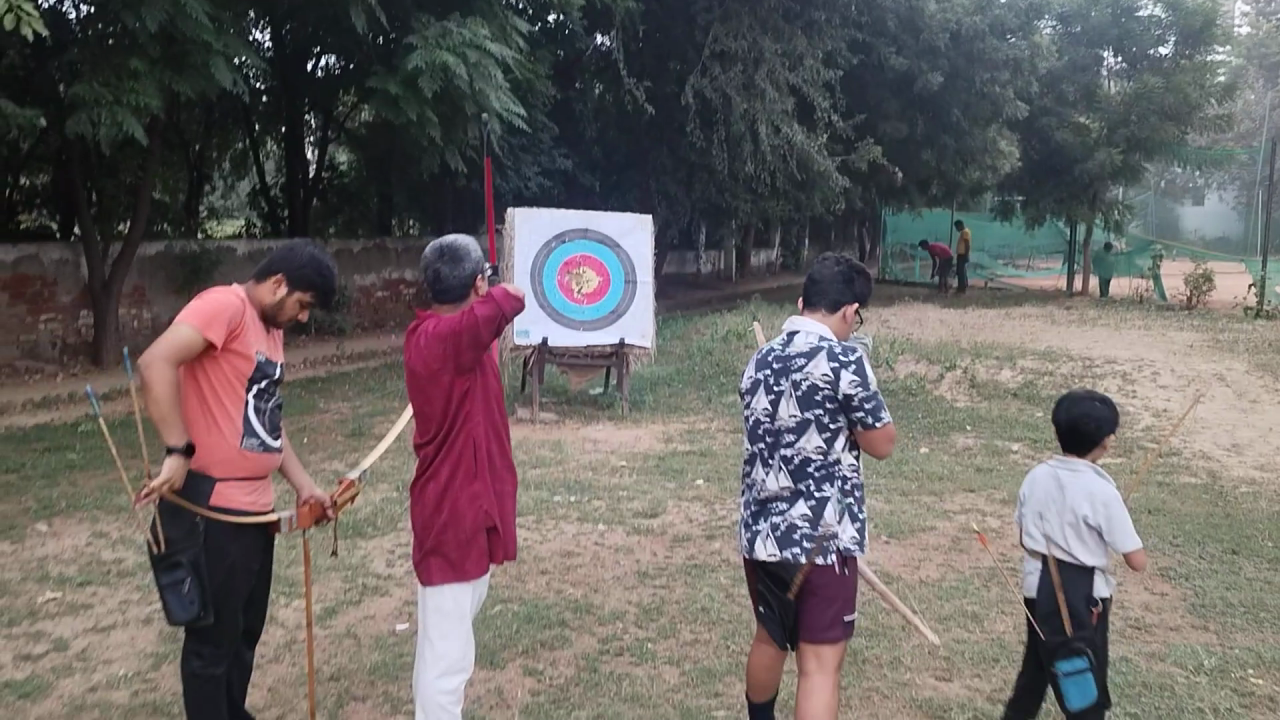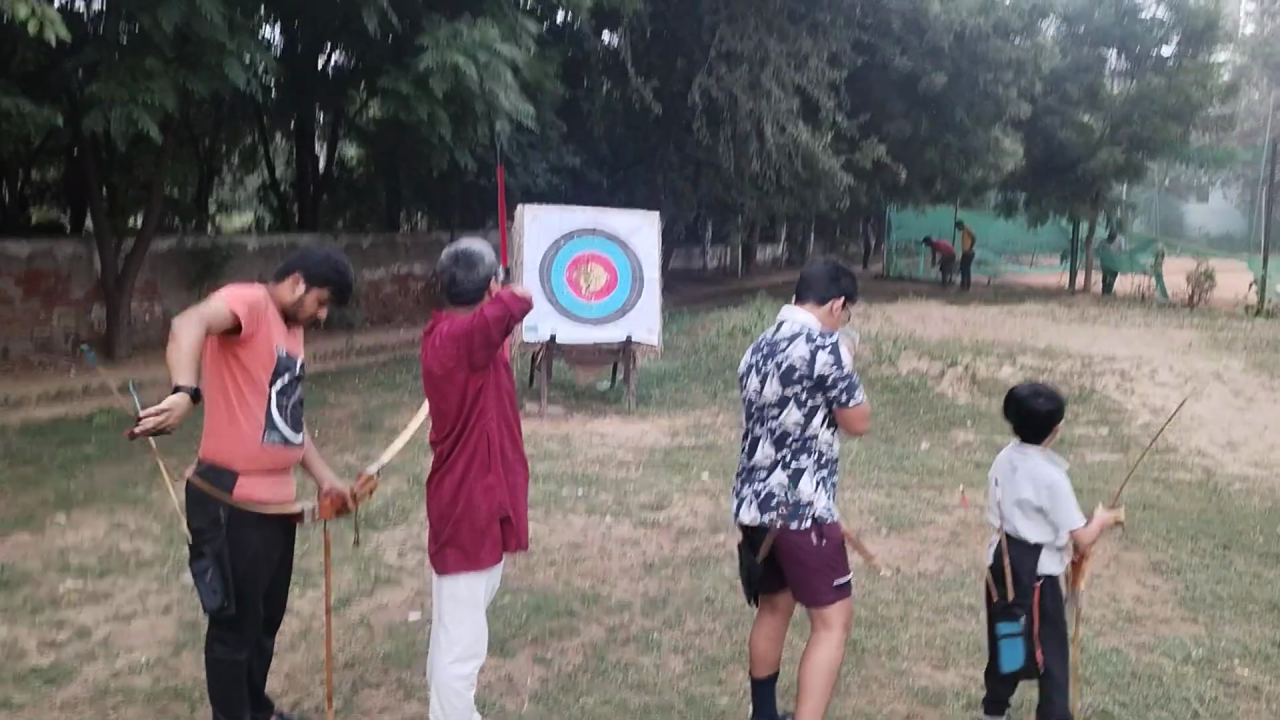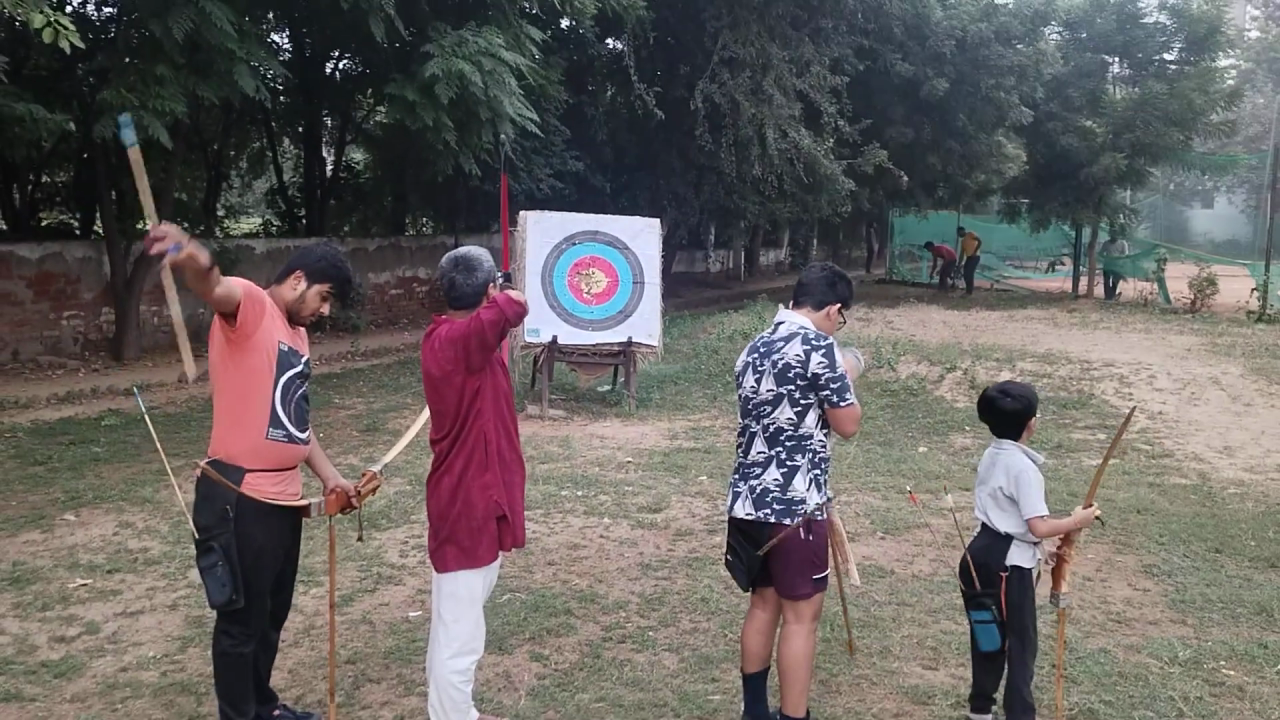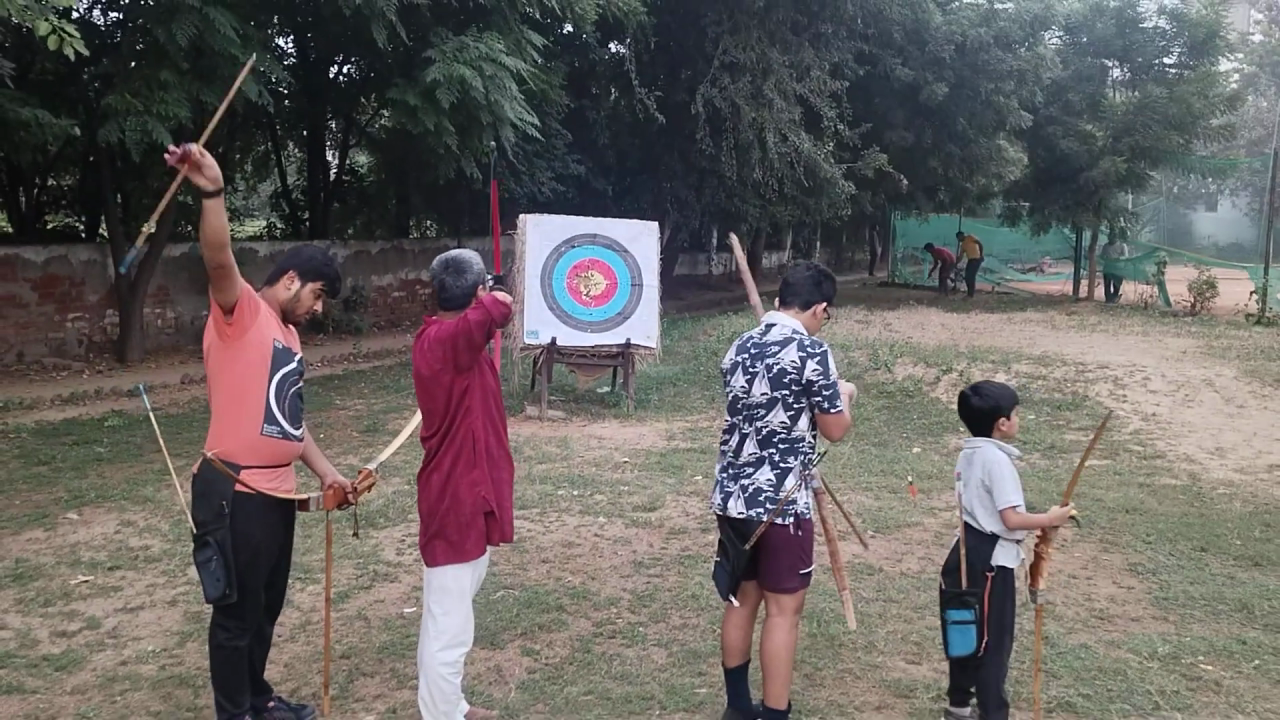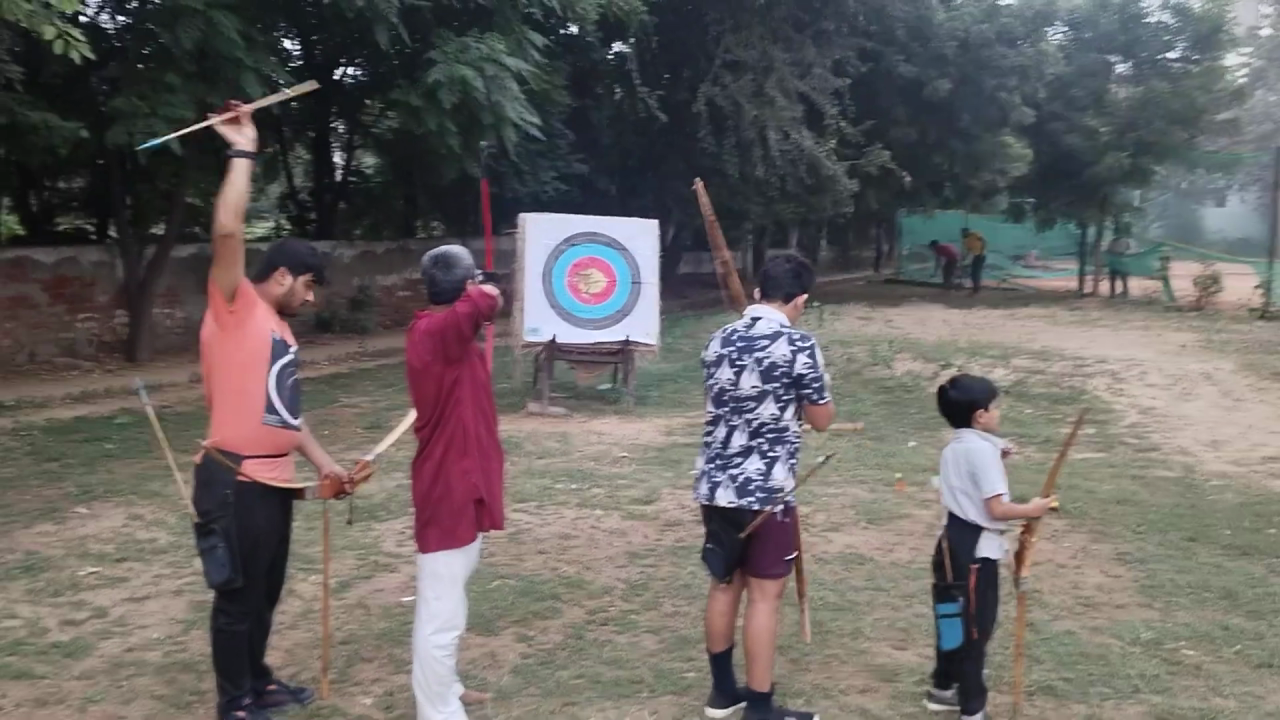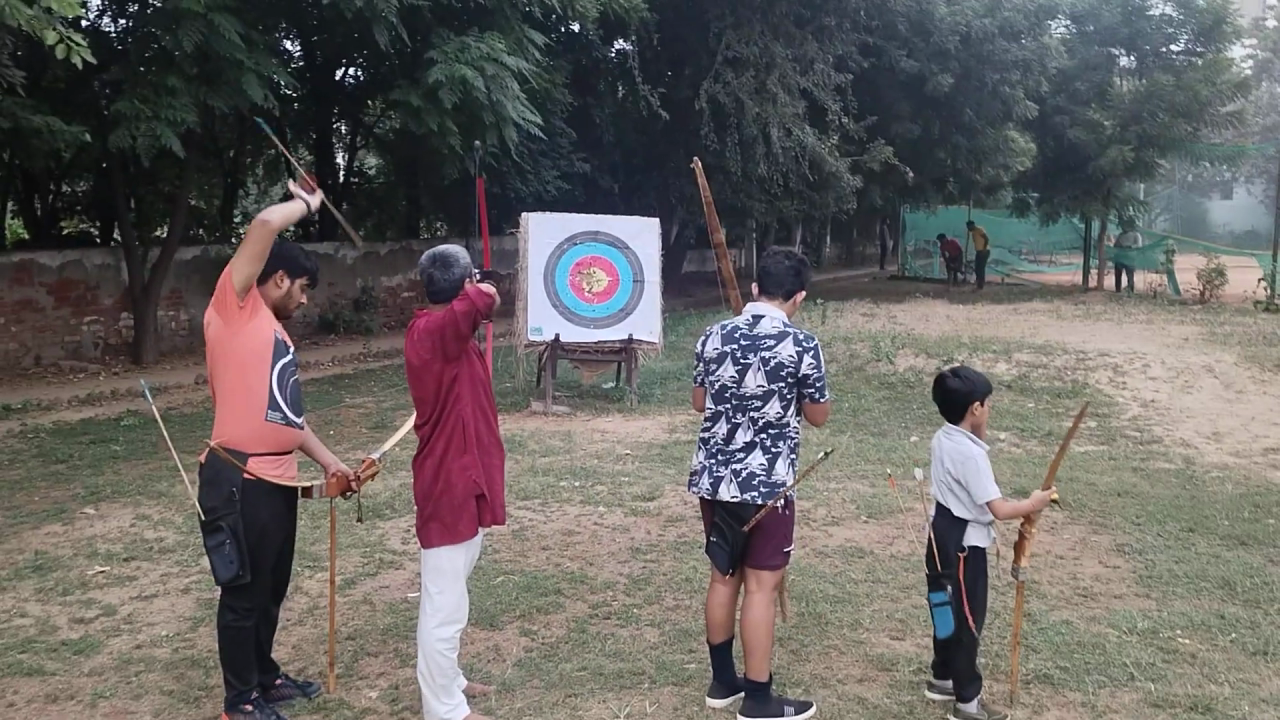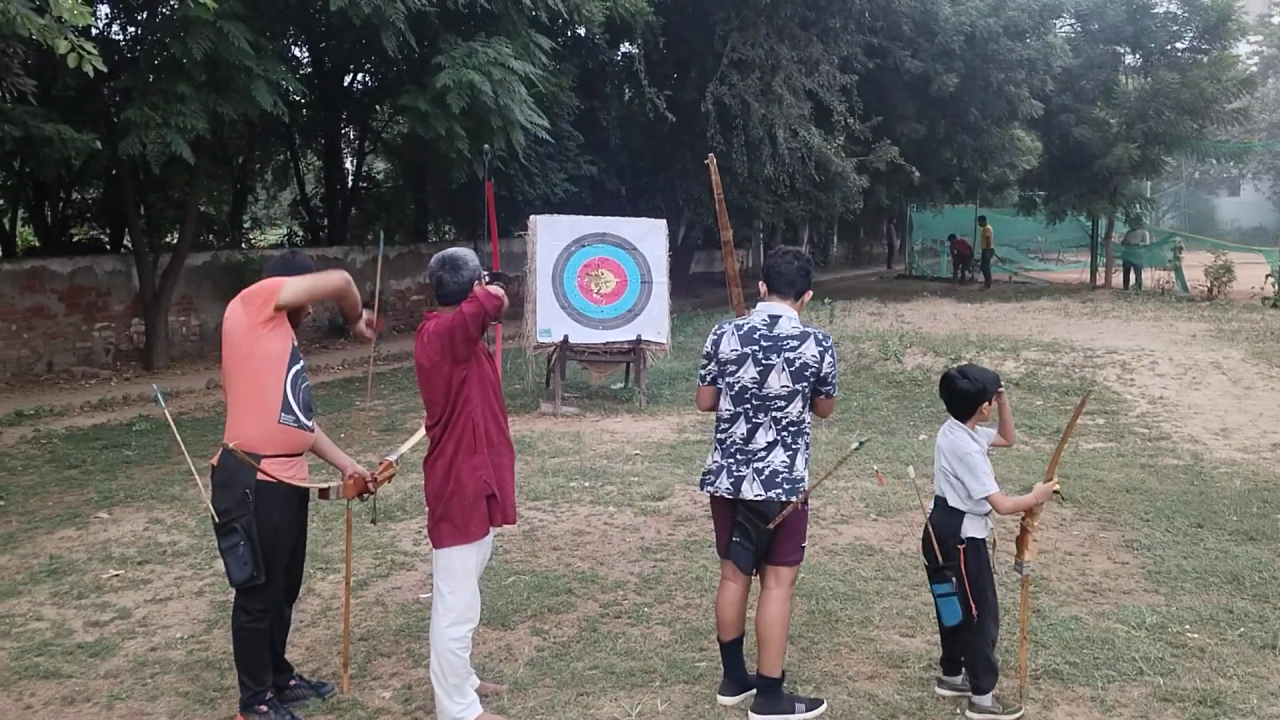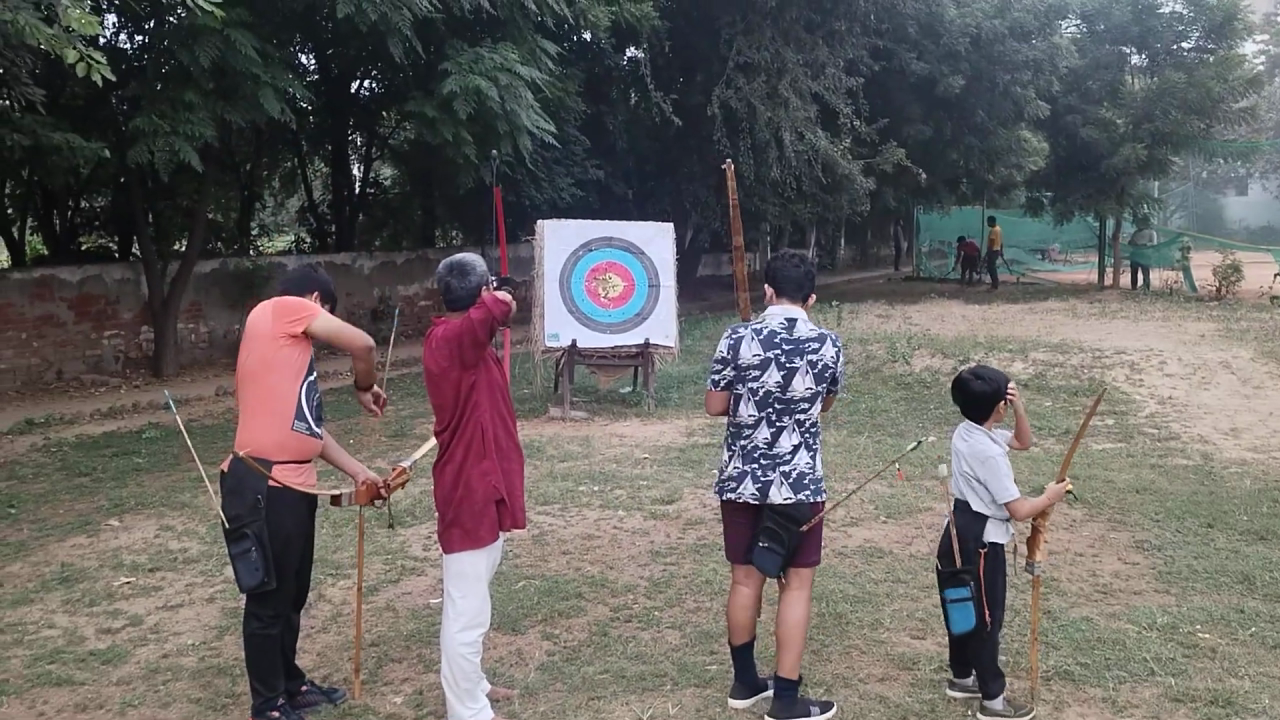
dt=0.3s
person 1, frame 1
left shoulder: (271, 328)
right shoulder: (224, 306)
right elbow: (156, 364)
left wrist: (303, 484)
right wrist: (178, 452)
left hip: (255, 506)
right hip: (211, 508)
left knee: (246, 629)
right knee: (213, 636)
person 1, frame 2
left shoulder: (292, 329)
right shoulder: (247, 302)
right elbow: (191, 323)
left wrist: (324, 477)
right wrist: (185, 392)
left hip: (275, 499)
right hip: (233, 500)
left knee: (266, 617)
right knee: (235, 623)
person 1, frame 3
left shoulder: (296, 333)
right shoulder: (249, 306)
right elbow: (213, 289)
left wrist: (329, 474)
right wrist: (197, 264)
left hip: (282, 496)
right hip: (240, 496)
left knee: (273, 611)
right knee: (241, 616)
person 1, frame 4
left shoulder: (288, 335)
right shoulder: (241, 311)
right elbow: (218, 260)
left wrist: (325, 471)
right wrist: (211, 192)
left hip: (276, 493)
right hip: (236, 494)
left knee: (267, 605)
right knee: (238, 610)
person 1, frame 5
left shoulder: (278, 329)
right shoulder: (234, 309)
right elbow: (226, 232)
left wrist: (323, 461)
right wrist: (243, 154)
left hip: (274, 482)
right hip: (236, 484)
left knee: (265, 591)
right knee: (238, 595)
person 1, frame 6
left shoulder: (276, 330)
right shoulder: (235, 308)
right elbow: (263, 227)
left wrist: (329, 461)
right wrist: (304, 202)
left hip: (277, 480)
right hip: (241, 481)
left knee: (272, 588)
right knee: (244, 591)
person 1, frame 7
left shoulder: (278, 333)
right shoulder: (252, 304)
left elbow: (298, 416)
right elbow: (339, 283)
left wrist: (346, 464)
right wrist: (358, 319)
left hip: (285, 480)
right hip: (253, 482)
left knee: (283, 589)
right knee: (257, 593)
left ankle: (278, 678)
person 1, frame 8
left shoulder: (286, 340)
right shoulder: (278, 311)
left elbow: (307, 425)
right elbow: (362, 345)
left wrist: (358, 471)
right wrist: (364, 387)
left hip: (292, 486)
right hip: (263, 486)
left knee: (291, 595)
right knee: (268, 599)
person 2, frame 1
left shoulder: (429, 333)
right shoulder: (448, 336)
right elbow: (510, 298)
right wrist: (499, 295)
left hip: (454, 505)
right hip: (456, 512)
left knee: (446, 639)
right knee: (447, 650)
person 2, frame 2
left shoulder: (444, 333)
right shoulder: (463, 336)
right elbow: (517, 300)
right wrist: (505, 298)
left hip: (467, 498)
right hip: (471, 504)
left knee: (458, 626)
right knee: (461, 638)
person 2, frame 3
left shoulder: (444, 336)
right shoulder: (462, 338)
right elbow: (512, 306)
right wrist: (506, 300)
left hip: (467, 497)
right hip: (470, 503)
left knee: (456, 622)
right knee: (459, 632)
person 2, frame 4
left shoulder: (437, 336)
right shoulder: (449, 339)
right elbow: (499, 307)
right wrist: (493, 302)
left hip: (457, 494)
right hip: (459, 499)
left knee: (446, 616)
right knee: (449, 625)
person 2, frame 5
left shoulder: (433, 330)
right shoulder: (440, 332)
right elbow: (484, 302)
right wrist: (484, 296)
left hip: (453, 482)
right hip: (451, 488)
left knee: (440, 601)
right knee: (441, 609)
person 2, frame 6
left shoulder: (434, 330)
right shoulder: (437, 330)
right elbow: (482, 299)
right wrist: (481, 294)
left hip: (456, 478)
right hip: (451, 483)
left knee: (445, 596)
right knee: (445, 604)
left ankle: (445, 681)
person 2, frame 7
left shoulder: (446, 331)
right shoulder: (445, 332)
right elbow: (489, 302)
right wrist: (491, 296)
left hip: (468, 479)
right hip: (462, 484)
left knee: (457, 596)
right knee: (456, 603)
left ankle: (458, 680)
person 2, frame 8
left shoulder: (454, 337)
right shoulder: (454, 338)
right elbow: (500, 306)
right wrist: (498, 302)
left hip: (478, 483)
right hip: (471, 489)
left knee: (468, 602)
right knee: (467, 608)
person 3, frame 1
left shoulder: (760, 361)
right shoulder: (843, 359)
right elbow: (881, 444)
left hip: (761, 530)
right hip: (819, 535)
left knee: (772, 634)
right knee: (821, 661)
person 3, frame 2
left shoulder: (758, 348)
right shoulder: (822, 346)
right elbow: (857, 422)
right wrist: (844, 367)
left hip: (755, 502)
right hip: (801, 507)
left knee: (772, 608)
right knee: (832, 621)
person 3, frame 3
left shoulder: (755, 348)
right shoulder: (817, 345)
right elbow: (847, 424)
right wrist: (847, 379)
left hip: (748, 498)
right hip: (793, 504)
left knee: (764, 603)
right knee: (801, 615)
person 3, frame 4
left shoulder: (740, 347)
right shoulder: (810, 352)
right elbow: (835, 430)
right wrist: (842, 396)
left hip: (732, 495)
right hip: (780, 502)
left knee: (742, 599)
right knee: (783, 610)
person 3, frame 5
left shoulder: (719, 340)
right shoulder: (799, 346)
right elbow: (821, 419)
right wrist: (817, 389)
left hip: (715, 483)
right hip: (764, 490)
left knee: (724, 584)
right knee: (764, 595)
person 3, frame 6
left shoulder: (715, 335)
right shoulder: (801, 345)
right elbow: (818, 415)
left hip: (713, 477)
right hip: (764, 484)
left knee: (723, 577)
right knee: (761, 587)
left ankle: (723, 681)
person 3, frame 7
left shoulder: (725, 334)
right shoulder: (815, 344)
left elbow: (704, 400)
right elbow: (824, 408)
left hip: (725, 476)
right hip: (779, 481)
left knee: (734, 574)
right knee: (777, 582)
left ankle: (734, 678)
person 3, frame 8
left shoulder: (738, 338)
right shoulder: (828, 345)
left elbow: (714, 406)
left hip: (741, 480)
right hip: (798, 484)
left knee: (745, 579)
right knee: (797, 583)
left ankle: (745, 682)
person 4, frame 1
left shoulder: (1037, 476)
right shoulder: (1102, 493)
right elbow: (1137, 560)
right wrist: (1119, 532)
left hip: (1039, 584)
right hip: (1082, 593)
left knee: (1037, 661)
person 4, frame 2
left shoulder: (1003, 459)
right shoulder: (1049, 476)
right elbow: (1082, 538)
right wrist: (1104, 520)
left hip: (1002, 561)
right hip: (1035, 571)
right knee: (1050, 653)
person 4, frame 3
left shoulder: (991, 455)
right shoulder: (1024, 467)
right elbow: (1039, 527)
right wrist: (1076, 521)
left hip: (982, 553)
right hip: (1010, 562)
right knee: (1019, 645)
person 4, frame 4
left shoulder: (967, 455)
right shoulder: (998, 460)
right elbow: (1012, 519)
right wrist: (1050, 519)
left hip: (967, 552)
right hip: (991, 560)
right knee: (994, 643)
person 4, frame 5
left shoulder: (954, 448)
right shoulder: (983, 448)
right elbow: (996, 508)
right wrist: (1032, 509)
left hip: (952, 542)
right hip: (975, 550)
left knee: (954, 622)
right knee: (975, 630)
left ankle: (941, 689)
person 4, frame 6
left shoulder: (943, 437)
right shoulder: (969, 453)
right elbow: (999, 509)
left wrist: (979, 427)
right wrist: (1032, 504)
left hip: (944, 534)
right hip: (963, 541)
left knee: (950, 614)
right knee: (967, 621)
left ankle: (942, 679)
person 4, frame 7
left shoulder: (953, 430)
right shoulder: (967, 450)
left elbow: (1006, 438)
right elbow: (1001, 504)
left wrist: (1005, 404)
right wrist: (1036, 497)
left hip: (942, 528)
right hip: (962, 535)
left knee: (954, 607)
right knee: (980, 613)
left ankle: (951, 676)
person 4, frame 8
left shoulder: (966, 433)
right shoulder: (989, 453)
left elbow: (1023, 442)
right elbow: (1019, 510)
left wrist: (1019, 408)
right wrist: (1049, 497)
left hip: (959, 532)
right hip: (980, 539)
right knee: (987, 619)
left ankle: (961, 677)
